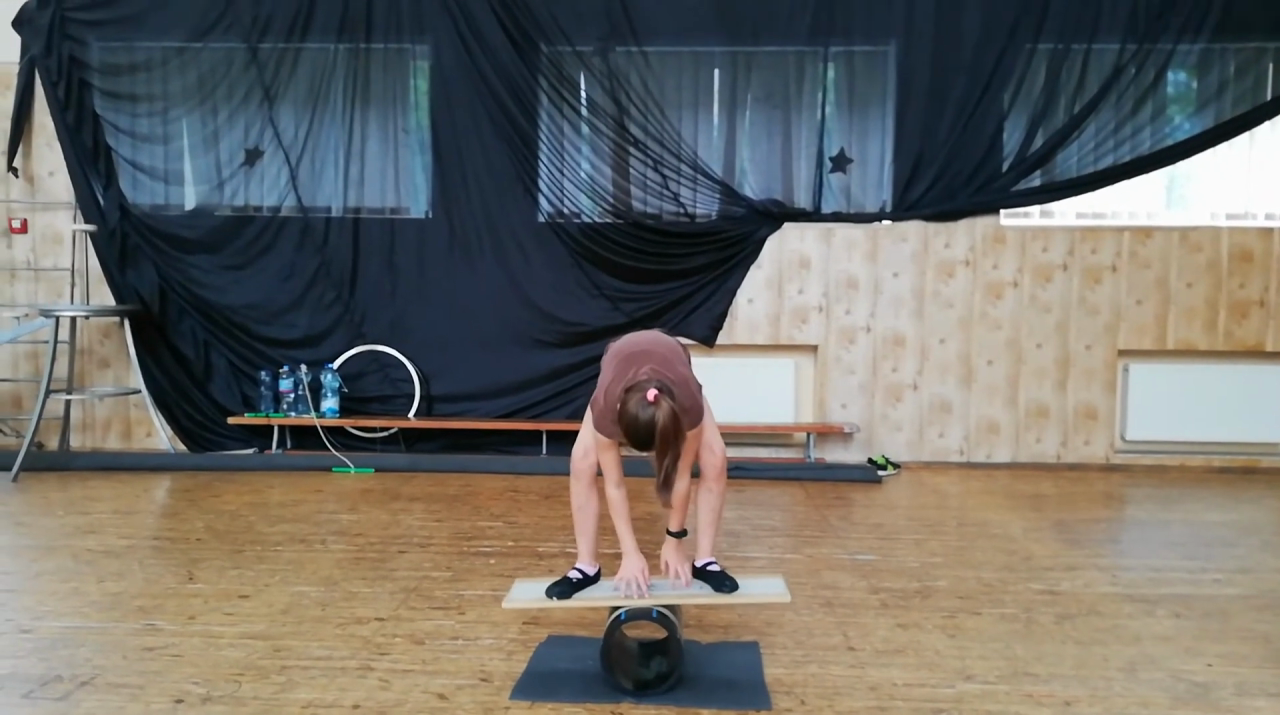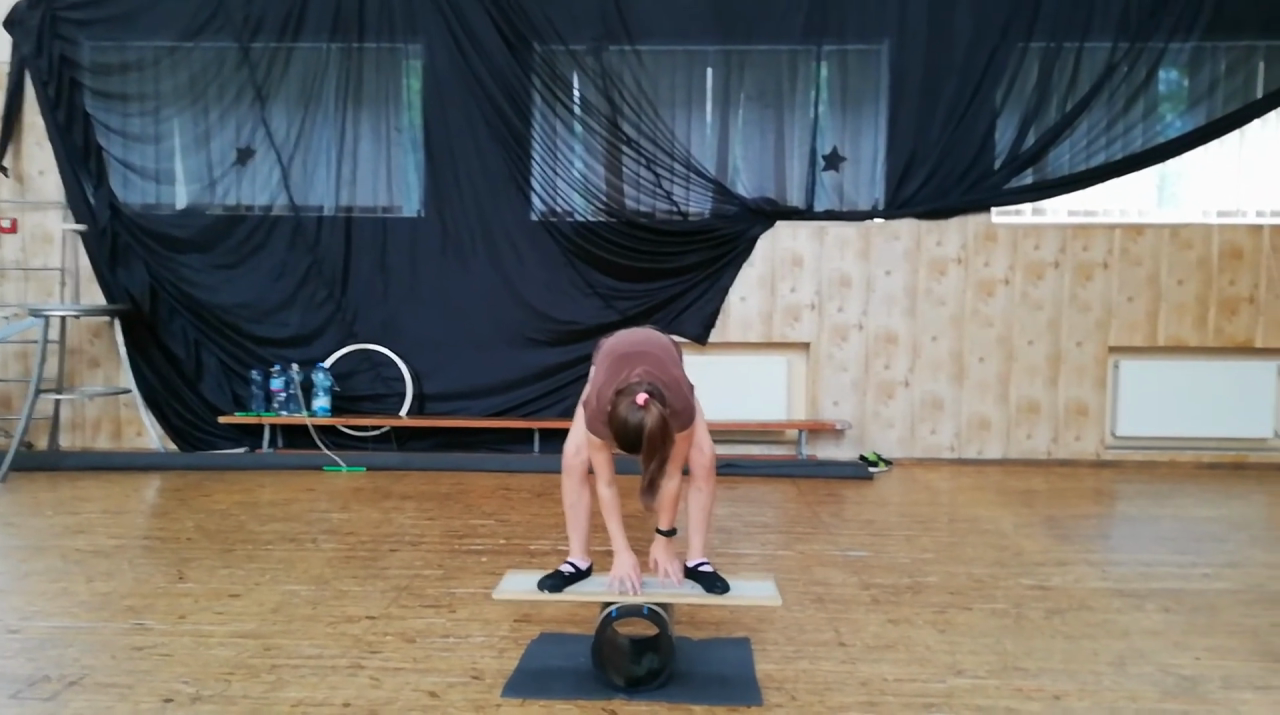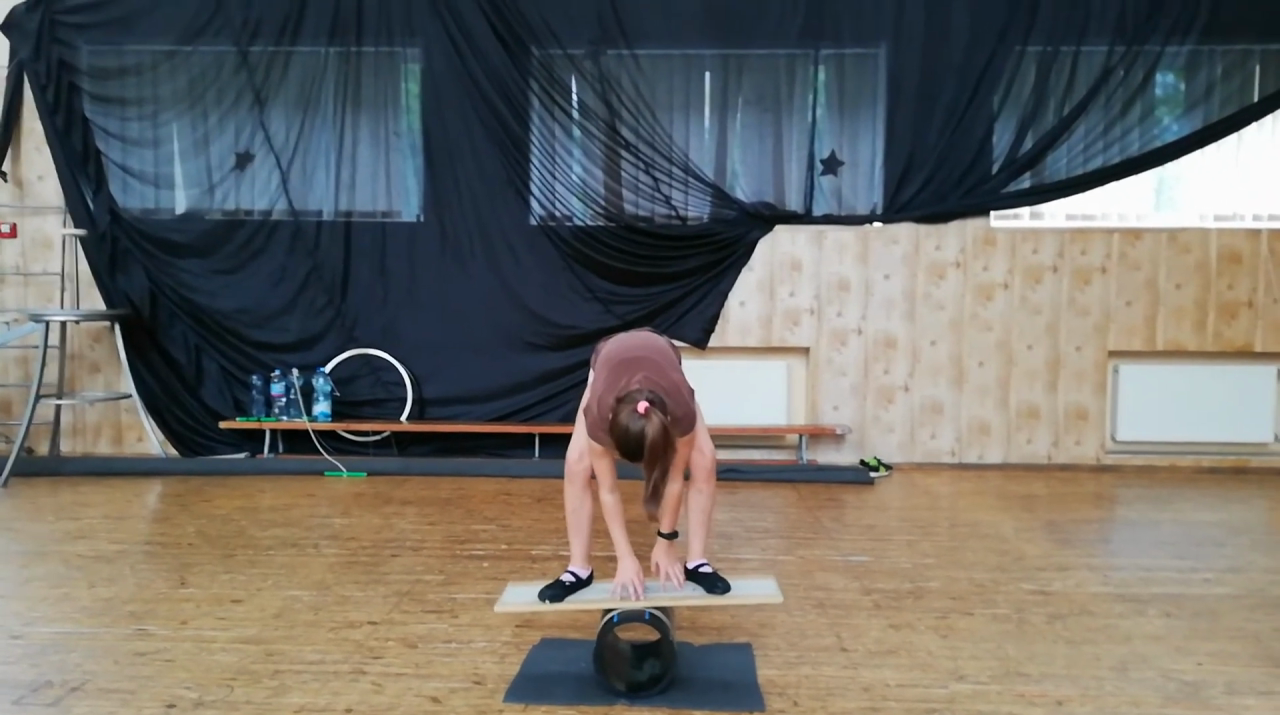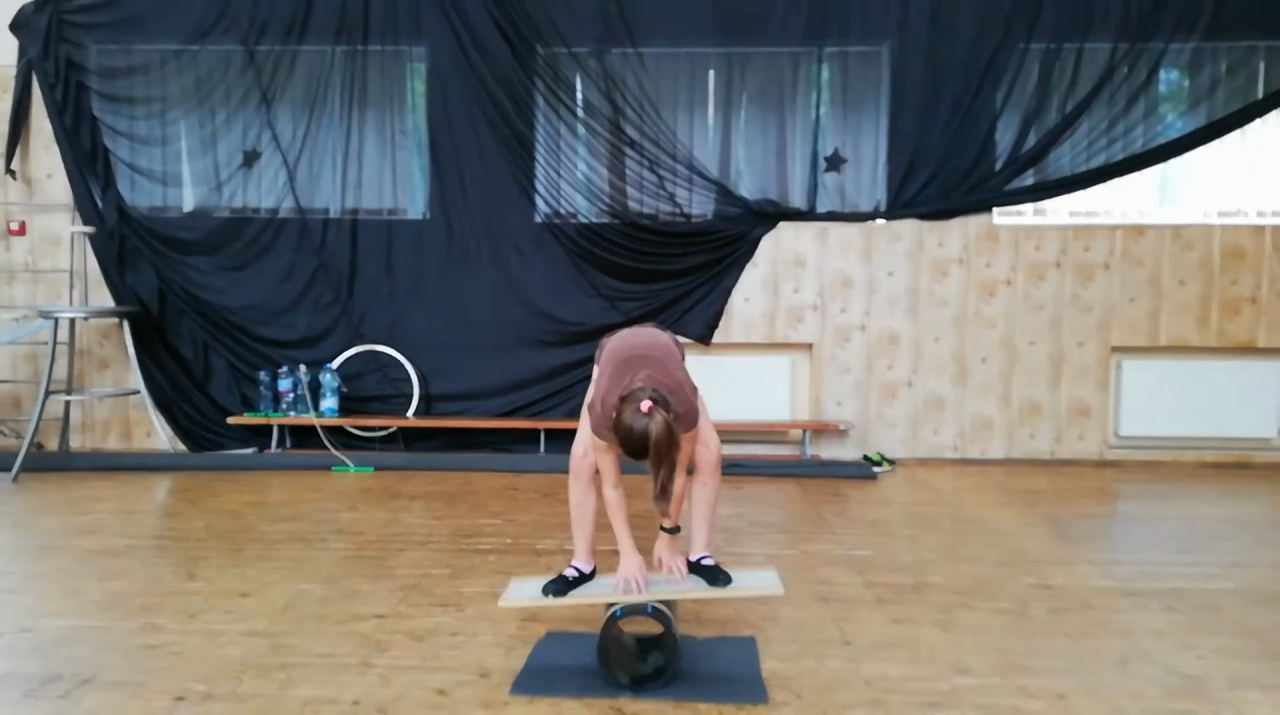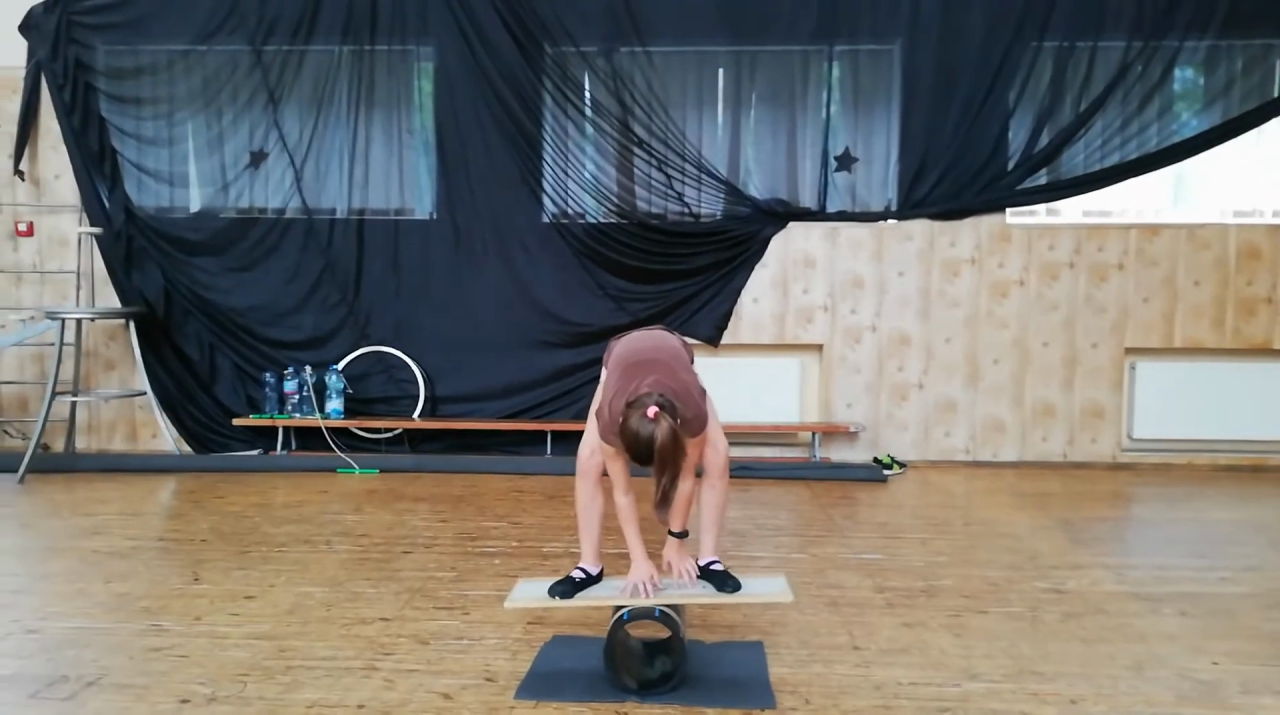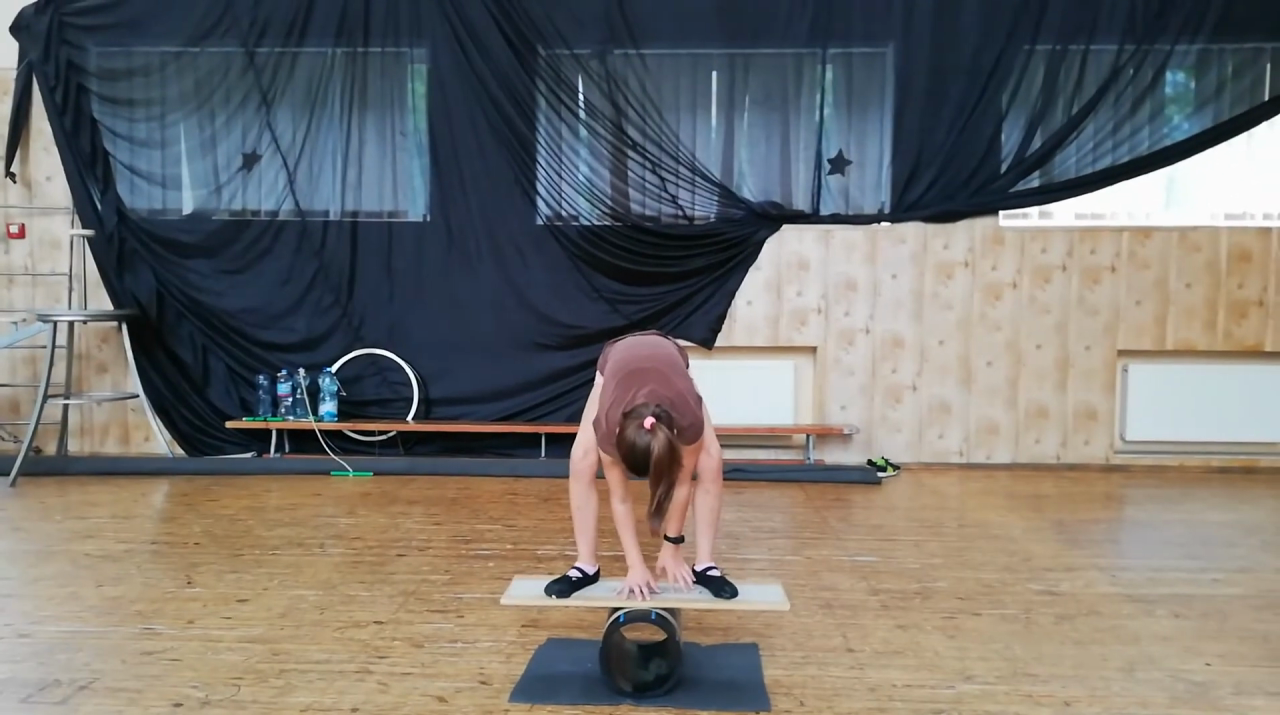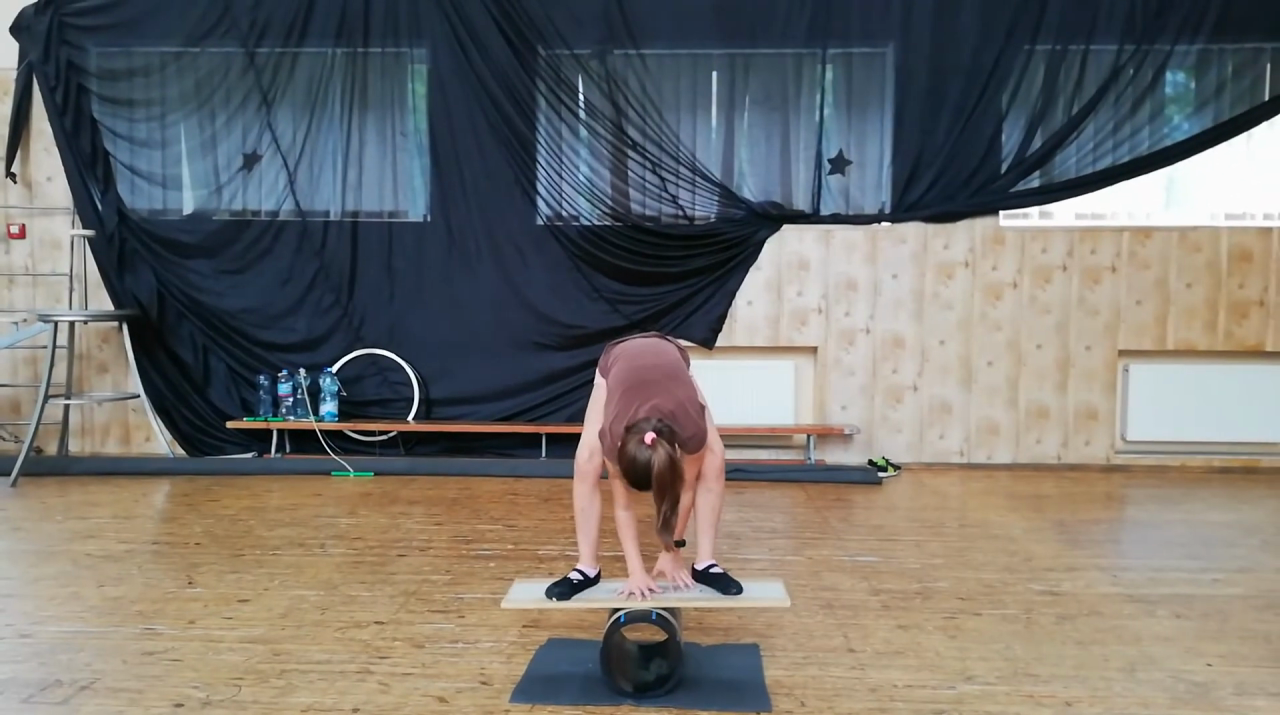
dt=0.2s
person 1, frame 1
left shoulder: (688, 404)
right shoulder: (606, 405)
left elbow: (681, 476)
right elbow: (614, 485)
left wrist: (674, 541)
right wrist: (630, 553)
left knee: (715, 458)
right knee: (582, 460)
left ankle: (705, 561)
right ankle: (586, 566)
person 1, frame 2
left shoulder: (680, 404)
right shoulder: (598, 406)
left elbow: (672, 476)
right elbow: (605, 483)
left wrist: (664, 539)
right wrist: (621, 551)
left knee: (703, 457)
right knee: (575, 457)
left ankle: (696, 561)
right ankle: (578, 561)
person 1, frame 3
left shoulder: (681, 409)
right shoulder: (599, 412)
left elbow: (674, 479)
right elbow: (607, 490)
left wrist: (665, 542)
right wrist: (625, 558)
left knee: (703, 460)
right knee: (577, 463)
left ankle: (696, 563)
right ankle: (579, 569)
person 1, frame 4
left shoulder: (684, 406)
right shoulder: (603, 409)
left elbow: (677, 473)
right elbow: (611, 485)
left wrist: (668, 537)
right wrist: (627, 553)
left knee: (709, 454)
right knee: (582, 459)
left ankle: (699, 555)
right ankle: (582, 564)
person 1, frame 5
left shoulder: (692, 410)
right shoulder: (611, 414)
left elbow: (685, 477)
right elbow: (622, 491)
left wrist: (676, 540)
right wrist: (639, 559)
left knee: (717, 457)
right knee: (589, 460)
left ankle: (708, 560)
right ankle: (589, 566)
person 1, frame 6
left shoulder: (689, 418)
right shoulder: (608, 423)
left elbow: (682, 483)
right elbow: (619, 500)
left wrist: (672, 546)
right wrist: (635, 565)
left knee: (710, 462)
right knee: (582, 460)
left ankle: (704, 565)
right ankle: (586, 567)
person 1, frame 7
left shoulder: (692, 429)
right shoulder: (614, 434)
left elbow: (685, 491)
right elbow: (623, 507)
left wrist: (672, 552)
right wrist: (636, 571)
right hip: (616, 360)
left knee: (713, 459)
right knee: (587, 462)
left ankle: (705, 564)
right ankle: (587, 568)
